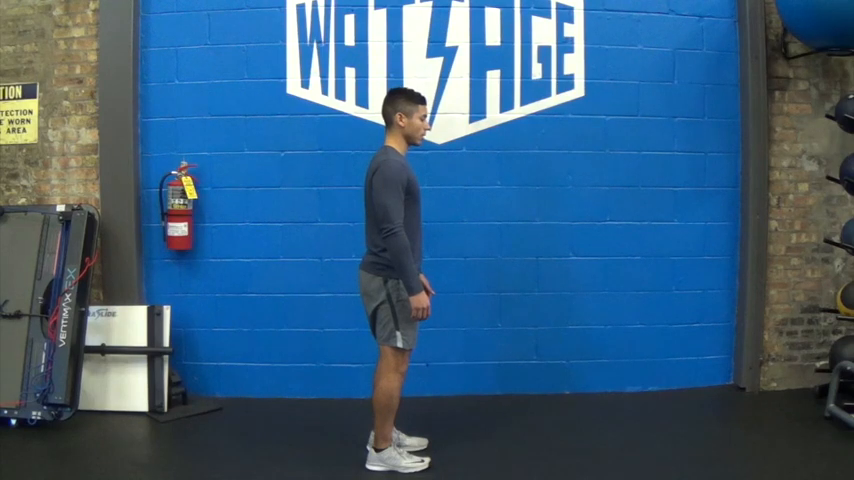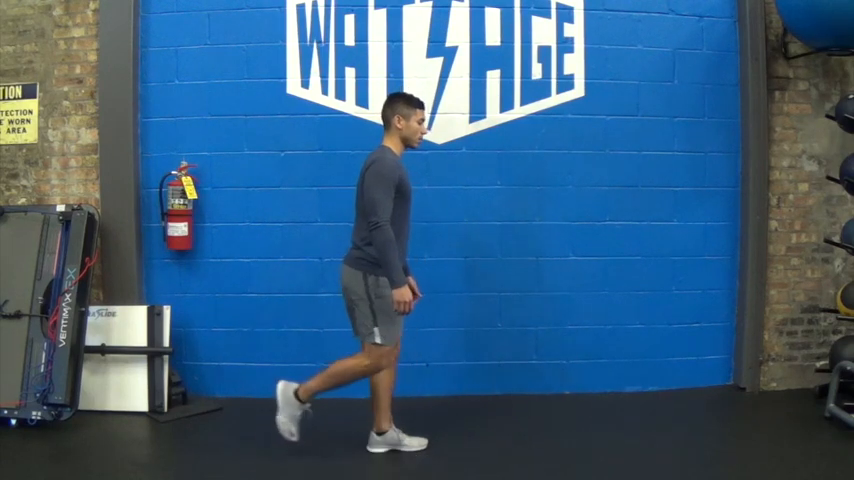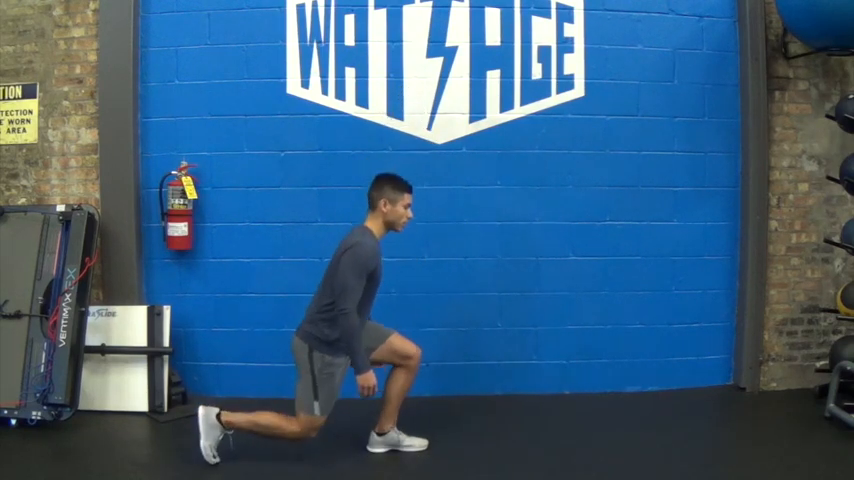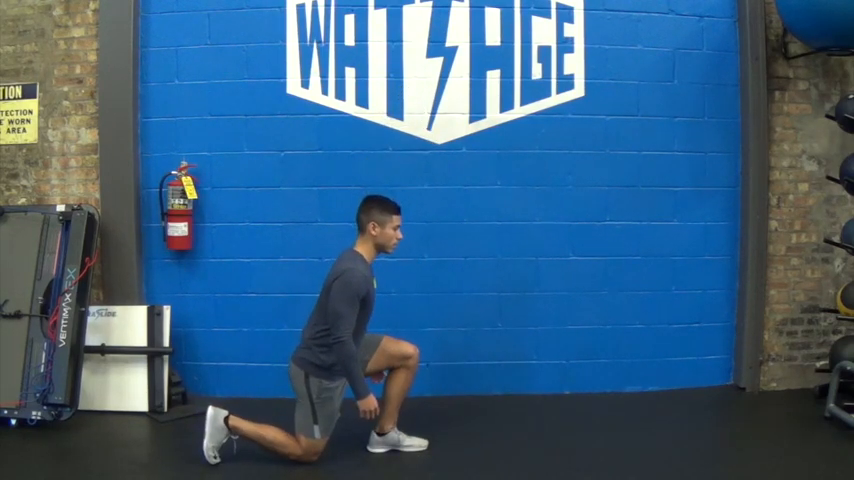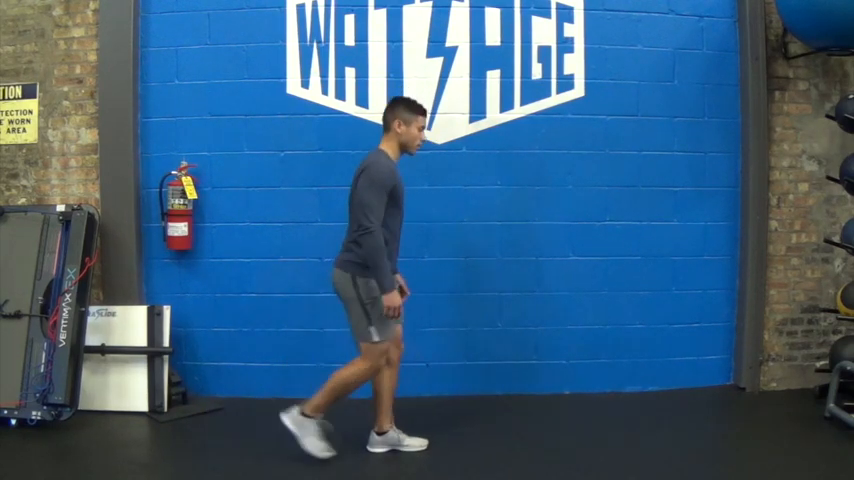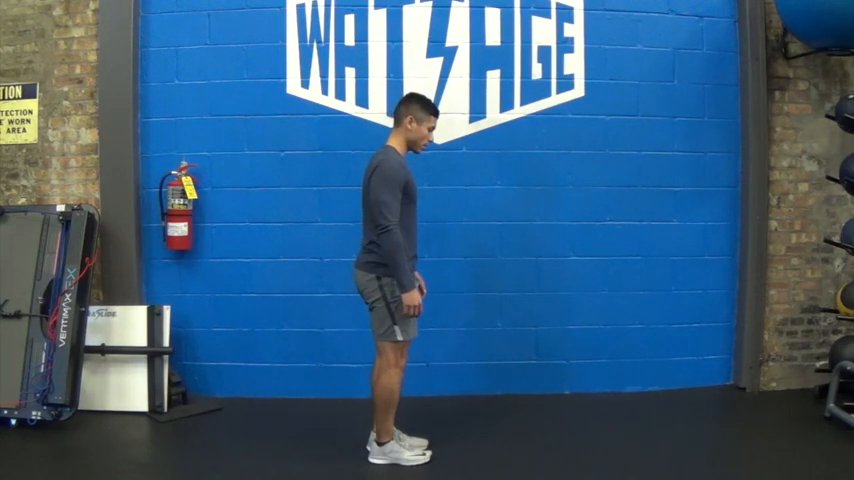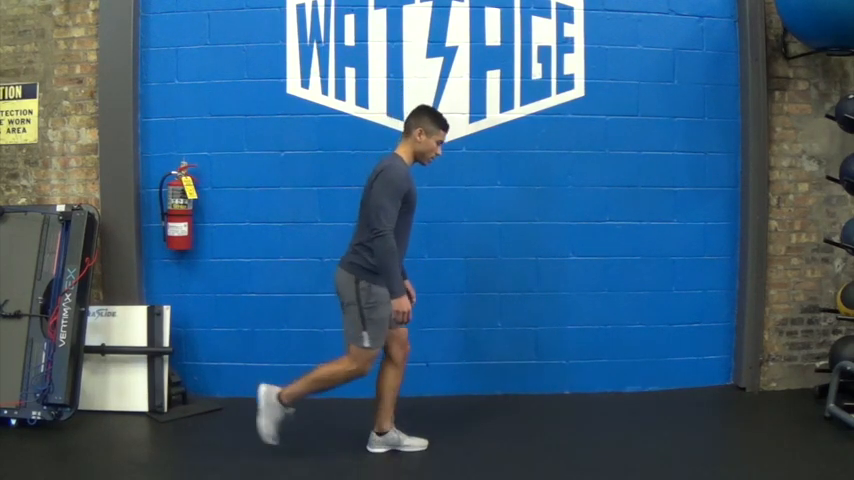
dt=0.7s
person 1, frame 1
left shoulder: (393, 163)
right shoulder: (390, 167)
right elbow: (392, 232)
left wrist: (416, 275)
right wrist: (413, 287)
left hip: (391, 276)
right hip: (389, 280)
left knee: (393, 359)
right knee: (395, 363)
left ankle: (385, 434)
right ankle: (382, 451)
person 1, frame 2
left shoulder: (390, 164)
right shoulder: (384, 164)
right elbow: (379, 227)
left wrist: (404, 275)
right wrist: (396, 283)
left hip: (380, 273)
right hip: (370, 275)
left knee: (389, 354)
right knee: (375, 357)
left ankle: (384, 432)
right ankle: (296, 395)
person 1, frame 3
left shoulder: (366, 241)
right shoulder: (362, 248)
right elbow: (345, 311)
left wrist: (364, 349)
right wrist: (363, 369)
left hip: (342, 333)
right hip: (323, 344)
left knee: (411, 355)
right knee: (304, 428)
left ankle: (384, 433)
right ankle: (219, 419)
person 1, frame 4
left shoulder: (358, 263)
right shoulder: (353, 275)
right elbow: (340, 340)
left wrist: (367, 365)
right wrist: (362, 393)
left hip: (334, 354)
right hip: (320, 366)
left knee: (409, 355)
right knee: (307, 452)
left ankle: (385, 433)
right ankle: (227, 422)
person 1, frame 5
left shoulder: (384, 166)
right shoulder: (378, 168)
right elbow: (369, 231)
left wrist: (393, 274)
right wrist: (387, 288)
left hip: (374, 274)
right hip: (361, 275)
left knee: (393, 351)
right knee: (375, 357)
left ankle: (383, 433)
right ankle: (307, 413)
person 1, frame 6
left shoulder: (390, 162)
right shoulder: (390, 166)
right elbow: (388, 231)
left wrist: (410, 273)
right wrist: (407, 285)
left hip: (387, 273)
right hip: (385, 277)
left knee: (390, 357)
right knee: (393, 359)
left ankle: (385, 433)
right ankle: (383, 444)
person 1, frame 7
left shoulder: (395, 170)
right shoulder: (395, 173)
right elbow: (381, 236)
left wrist: (402, 280)
right wrist: (396, 293)
left hip: (377, 278)
right hip: (366, 280)
left knee: (399, 351)
right knee: (359, 362)
left ankle: (383, 432)
right ankle: (280, 399)
